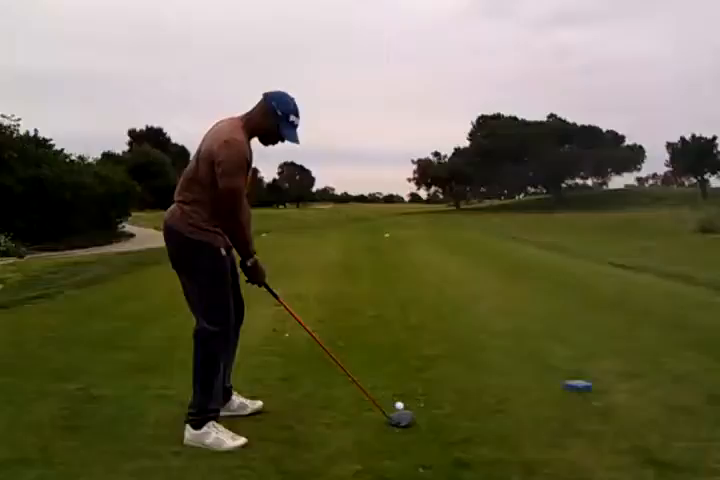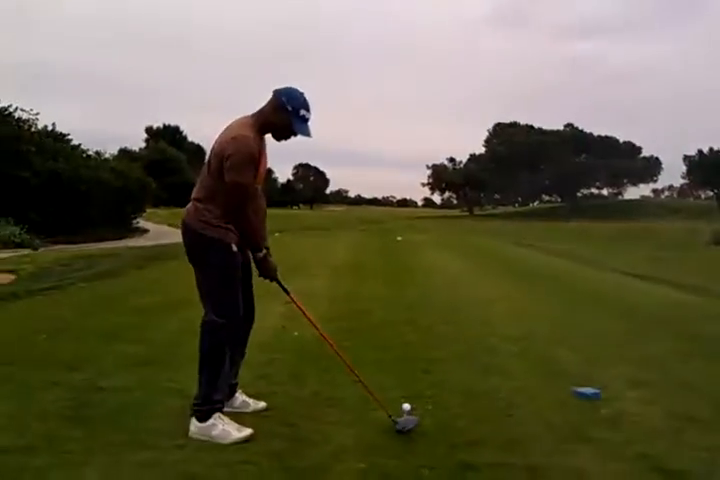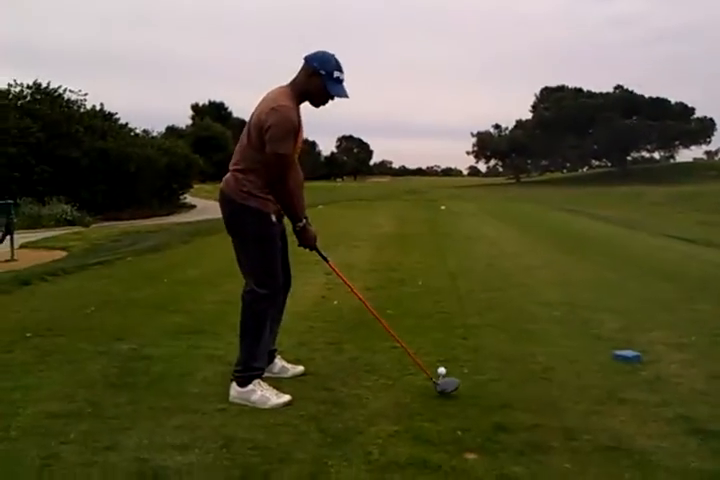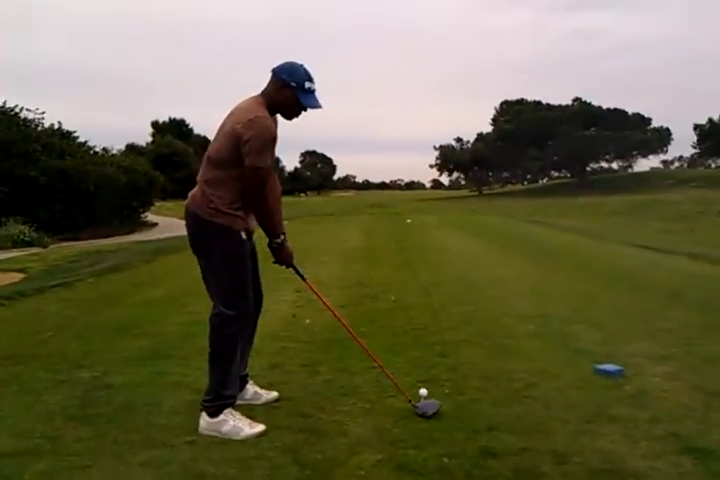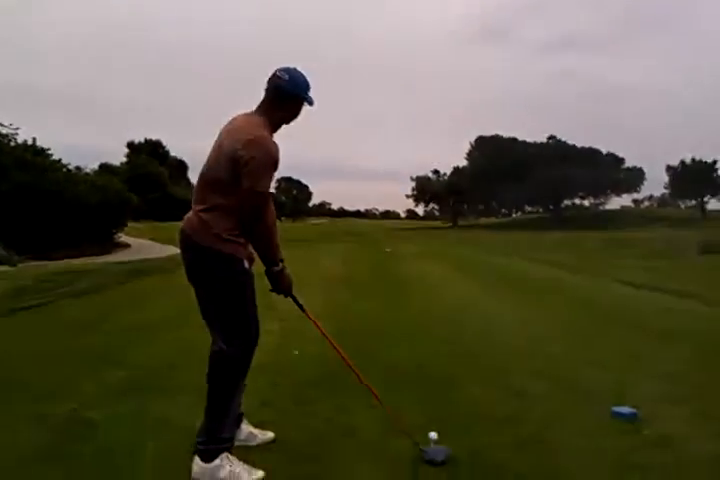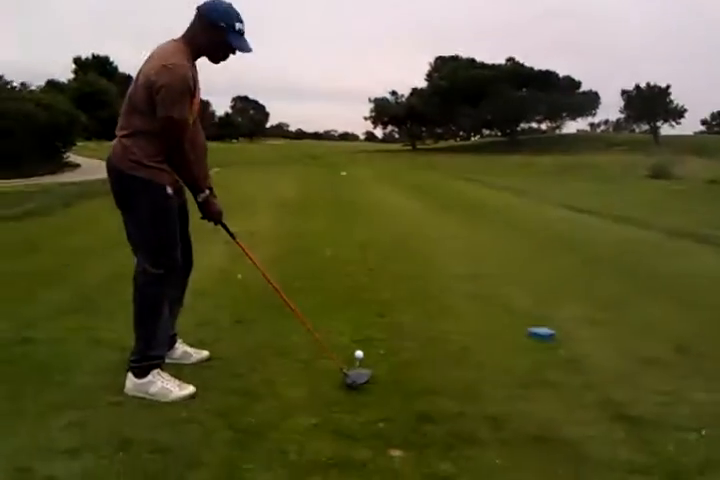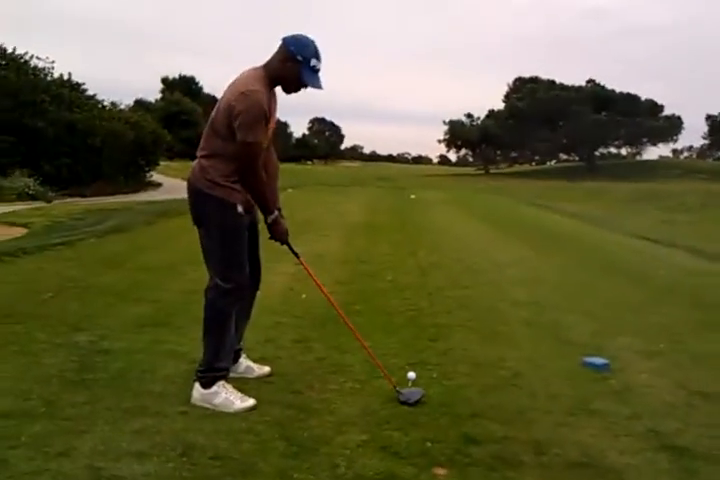
dt=0.5s
person 1, frame 1
left shoulder: (232, 131)
right shoulder: (234, 146)
right elbow: (231, 214)
left wrist: (246, 255)
right wrist: (251, 260)
left hip: (203, 233)
right hip: (194, 236)
left knee: (230, 314)
right knee: (215, 324)
left ankle: (220, 395)
right ankle: (199, 423)
person 1, frame 2
left shoulder: (253, 135)
right shoulder: (243, 142)
right elbow: (239, 208)
left wrist: (259, 249)
right wrist: (261, 253)
left hip: (226, 233)
right hip: (210, 234)
left knee: (241, 315)
right knee: (223, 318)
left ankle: (225, 392)
right ankle: (205, 415)
person 1, frame 3
left shoulder: (285, 102)
right shoulder: (283, 113)
left elbow: (287, 169)
right elbow: (279, 178)
left wrist: (299, 218)
right wrist: (301, 224)
left hip: (260, 201)
right hip: (248, 203)
left knee: (278, 283)
right knee: (263, 288)
left ankle: (265, 357)
right ankle: (245, 381)
person 1, frame 4
left shoulder: (254, 112)
right shoulder: (259, 124)
left elbow: (264, 182)
right elbow: (257, 192)
left wrist: (277, 234)
right wrist: (278, 240)
left hip: (227, 218)
right hip: (215, 221)
left knee: (248, 303)
right knee: (232, 310)
left ankle: (236, 383)
right ankle: (216, 410)
person 1, frame 5
left shoulder: (244, 124)
right shoulder: (261, 145)
right elbow: (254, 217)
left wrist: (272, 261)
right wrist: (276, 268)
left hip: (217, 242)
right hip: (216, 248)
left knee: (243, 339)
right knee: (233, 346)
left ankle: (230, 423)
person 1, frame 6
left shoulder: (181, 59)
right shoulder: (175, 71)
left elbow: (190, 132)
right elbow: (176, 146)
left wrist: (205, 187)
right wrist: (203, 195)
left hip: (158, 173)
right hip: (140, 175)
left knee: (178, 262)
right knee: (158, 268)
left ankle: (164, 342)
right ankle: (142, 372)
person 1, frame 7
left shoulder: (266, 90)
right shoulder: (252, 97)
left elbow: (266, 156)
right elbow: (251, 168)
left wrist: (274, 209)
right wrist: (272, 217)
left hip: (237, 194)
right hip: (217, 194)
left knee: (249, 279)
right knee: (229, 284)
left ankle: (231, 355)
right ankle: (209, 382)
